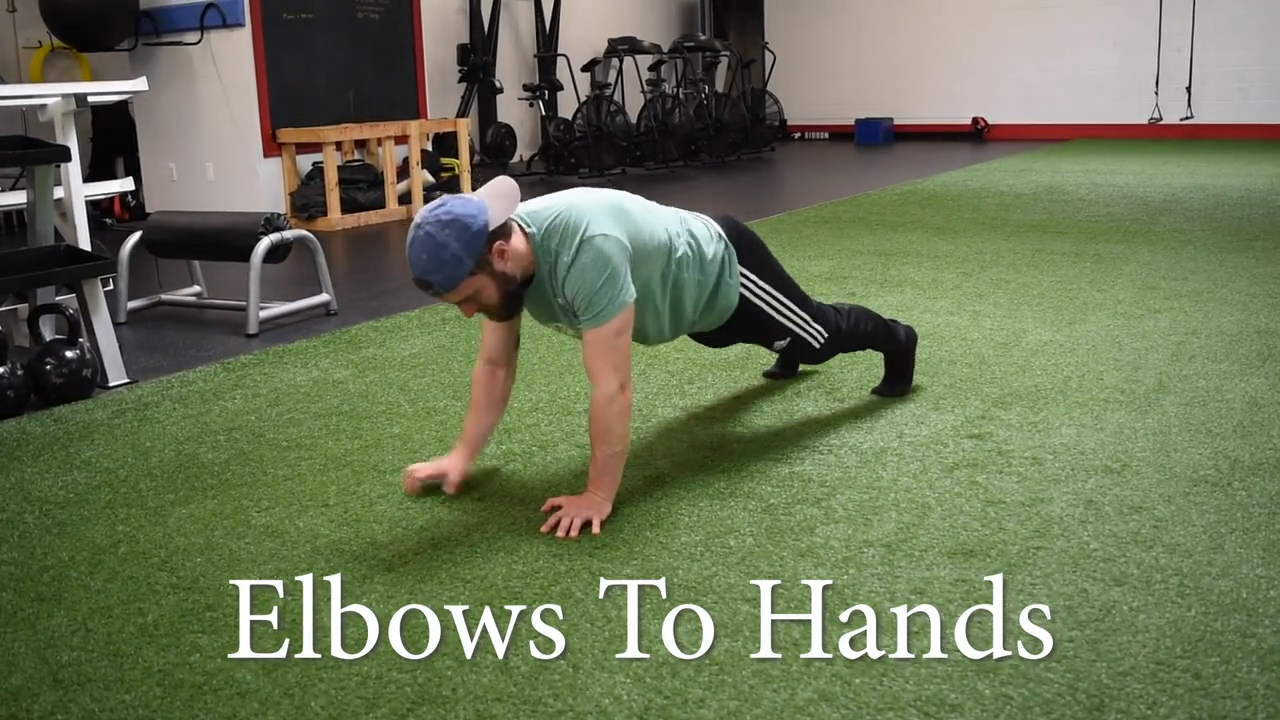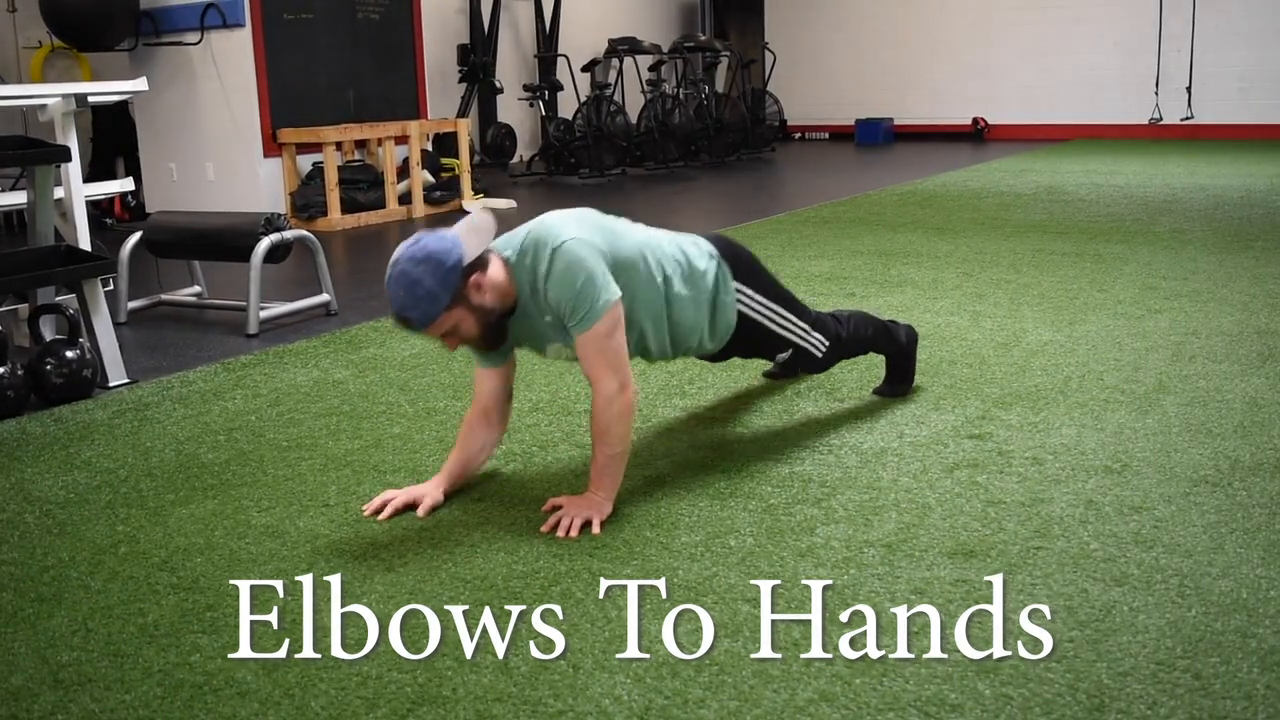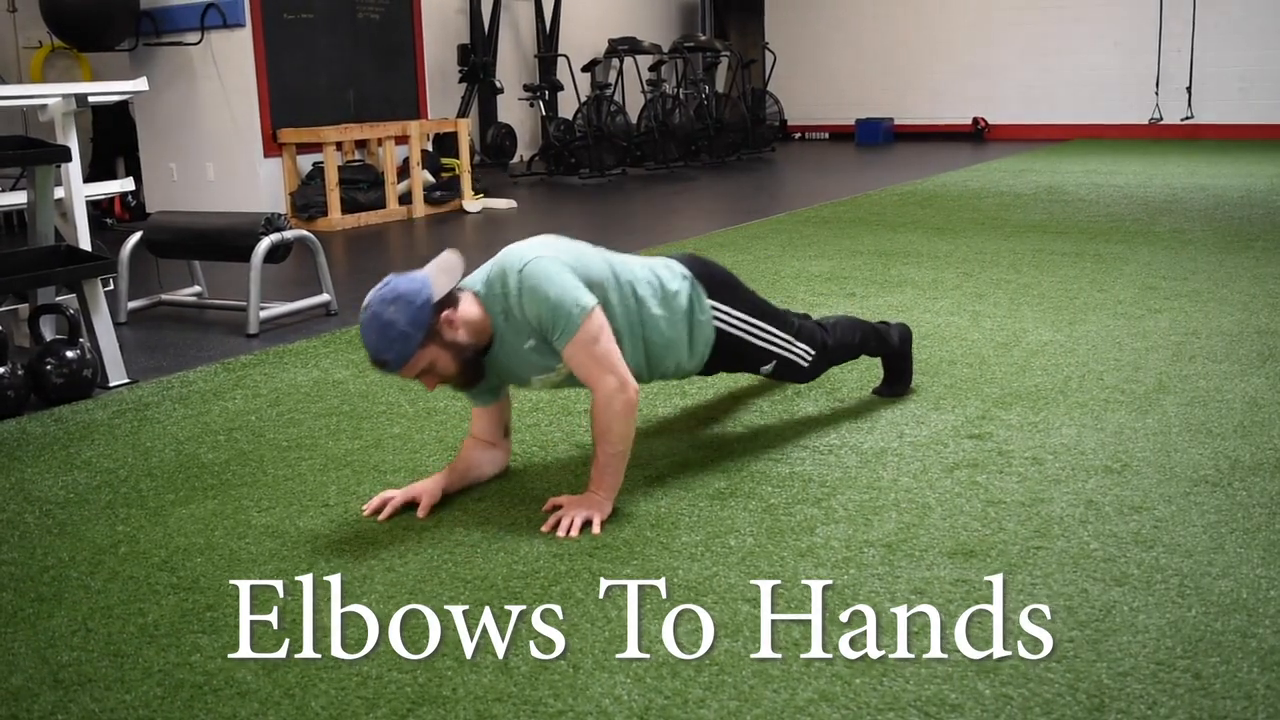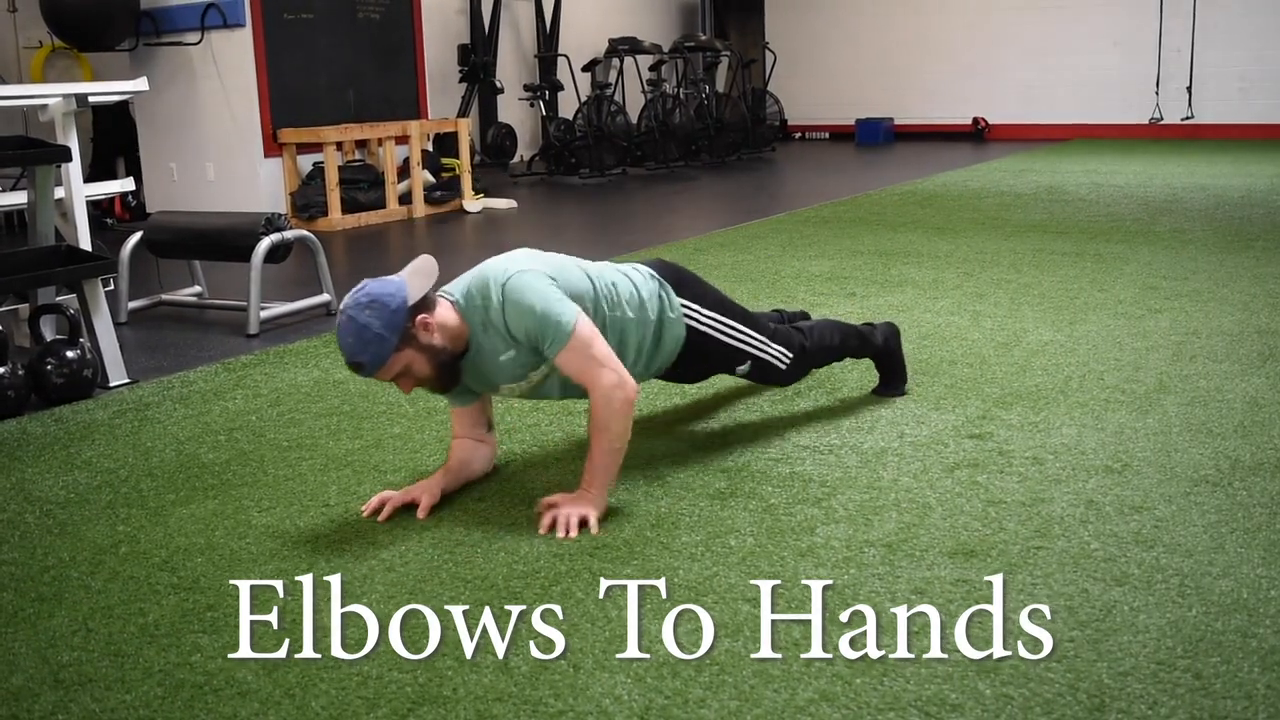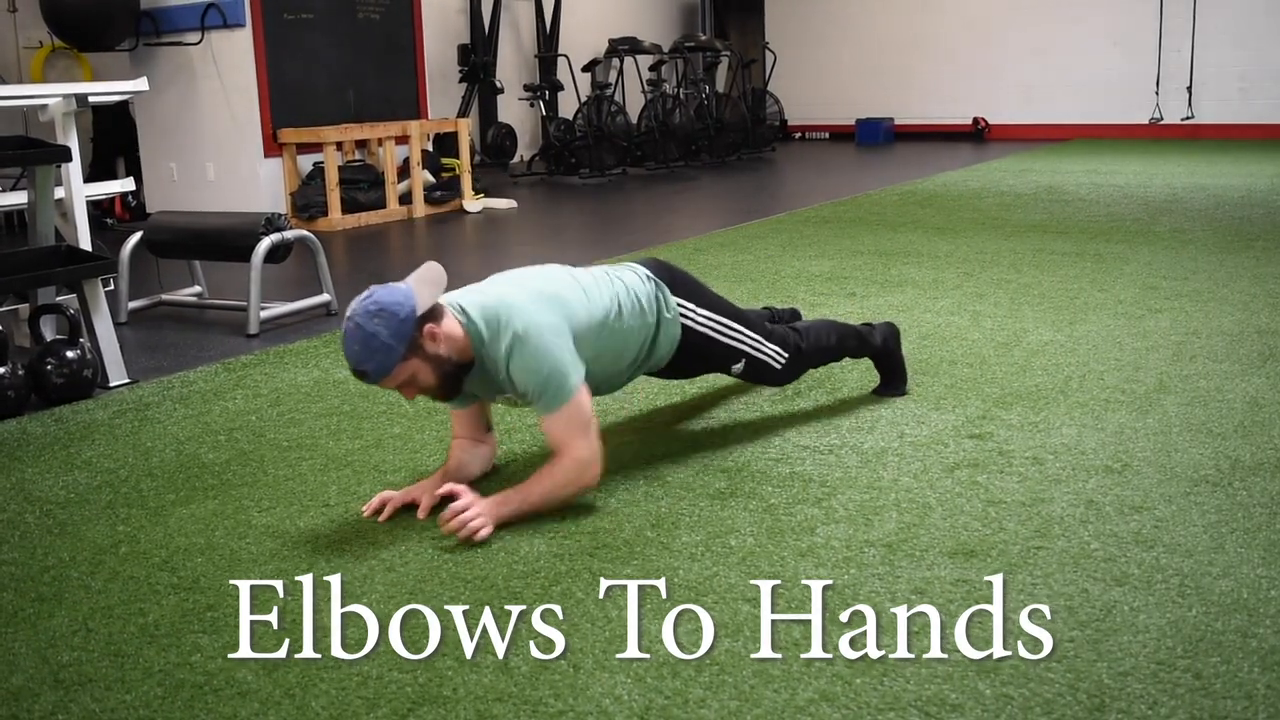
dt=0.2s
person 1, frame 1
left shoulder: (586, 250)
right shoulder: (500, 266)
left elbow: (611, 387)
right elbow: (493, 364)
left wrist: (599, 497)
right wrist: (462, 455)
left hip: (721, 272)
right hip: (688, 299)
left knee: (821, 337)
right knee: (747, 337)
left ankle: (896, 343)
right ankle: (789, 357)
person 1, frame 2
left shoulder: (562, 257)
right shoulder: (486, 306)
left elbow: (614, 390)
right elbow: (489, 416)
left wrist: (599, 496)
right wrist: (441, 480)
left hip: (717, 287)
right hip: (688, 315)
left knee: (819, 345)
left ankle: (894, 339)
right ankle: (783, 358)
person 1, frame 3
left shoulder: (531, 280)
right shoulder: (472, 341)
left elbow: (618, 390)
right elbow: (491, 445)
left wrist: (598, 497)
right wrist: (438, 482)
left hip: (693, 307)
right hip: (671, 340)
left knee: (809, 353)
left ankle: (889, 340)
right ankle: (790, 322)
person 1, frame 4
left shoulder: (514, 295)
right shoulder: (449, 347)
left elbow: (616, 387)
right elbow: (477, 442)
left wrist: (591, 496)
right wrist: (437, 480)
left hip: (666, 311)
right hip: (646, 339)
left knee: (788, 358)
left ankle: (877, 340)
right ankle: (784, 317)
person 1, frame 5
left shoulder: (523, 337)
right shoulder: (445, 335)
left elbow: (581, 463)
right elbow: (475, 442)
left wrist: (494, 508)
right wrist: (438, 480)
left hip: (662, 307)
right hip: (629, 320)
left knee: (784, 359)
left ankle: (874, 340)
right ankle: (776, 317)
